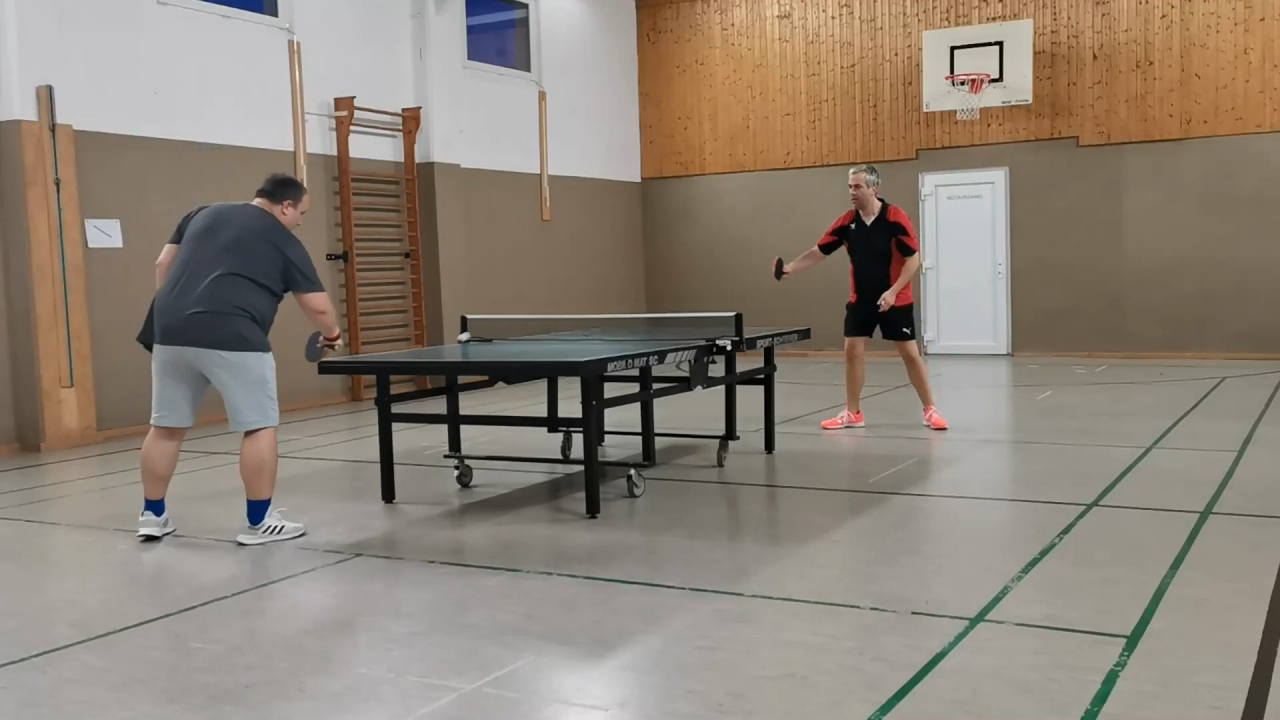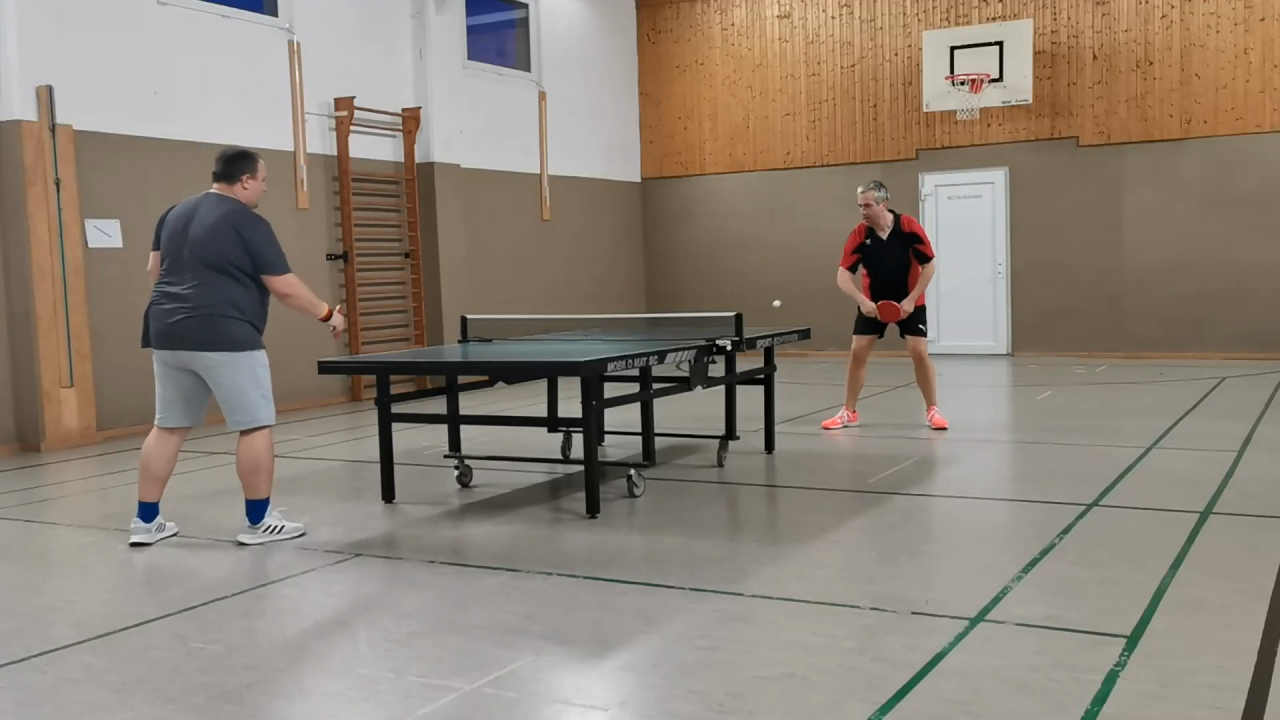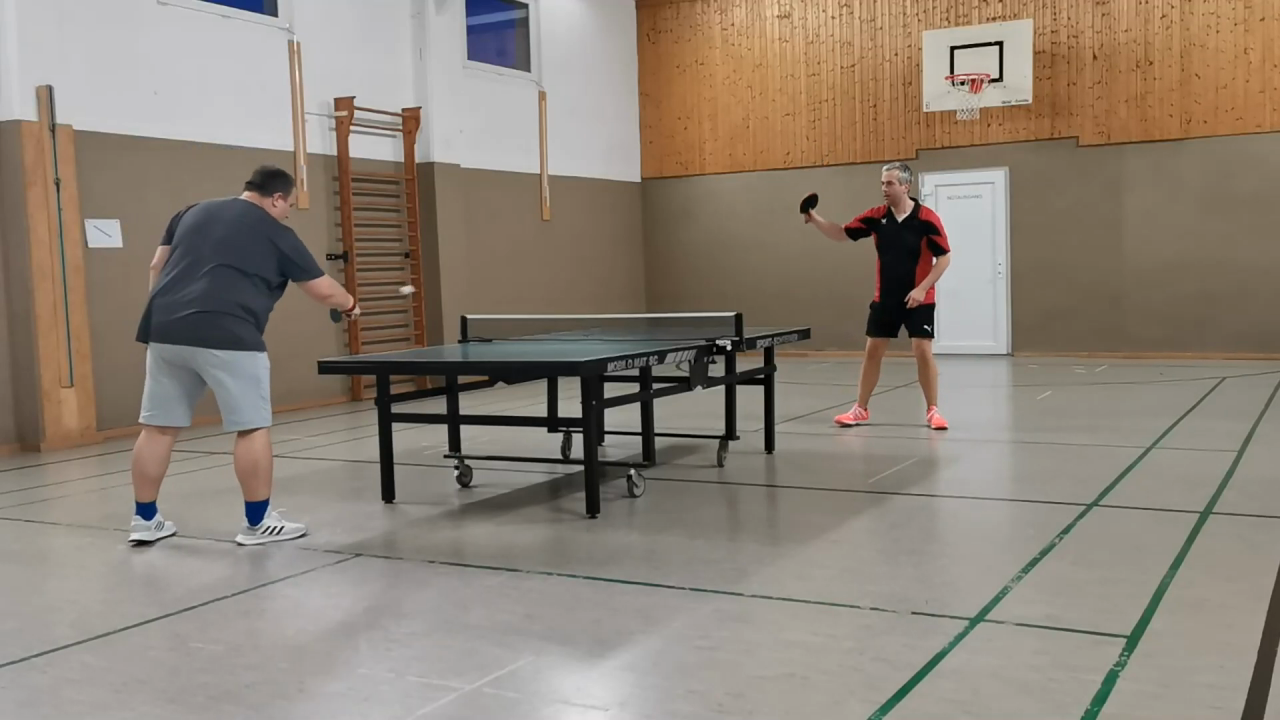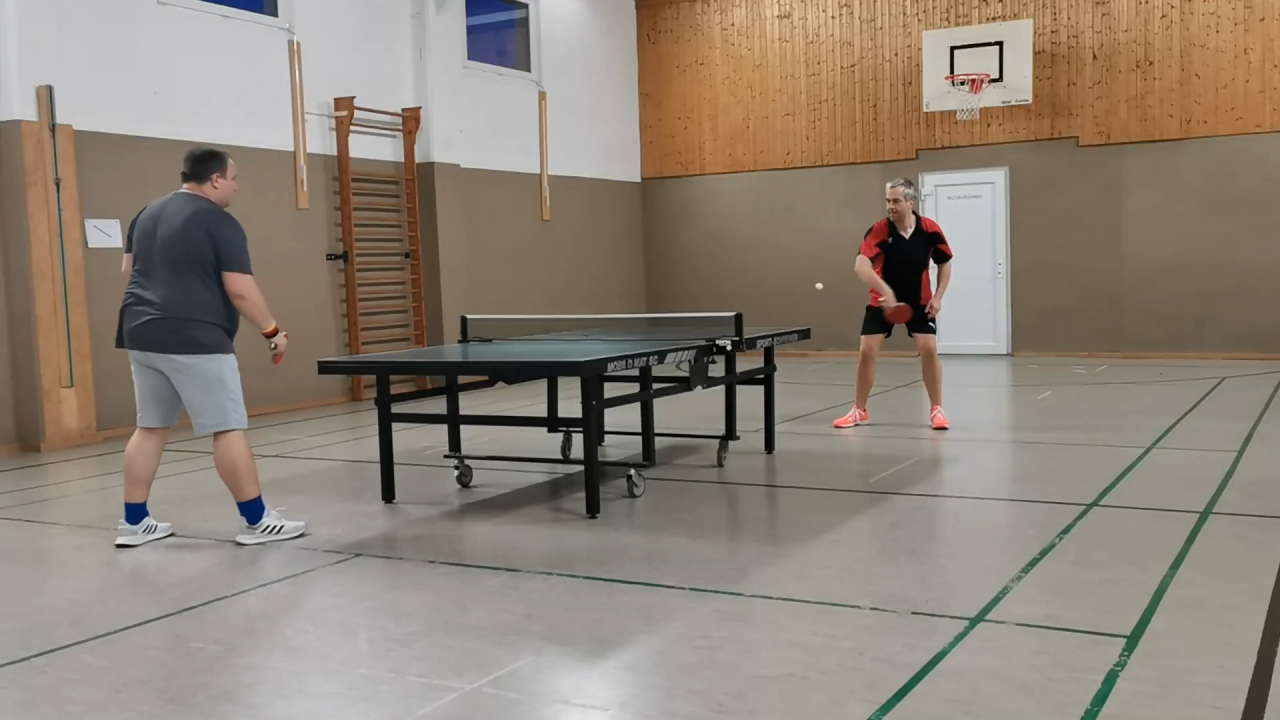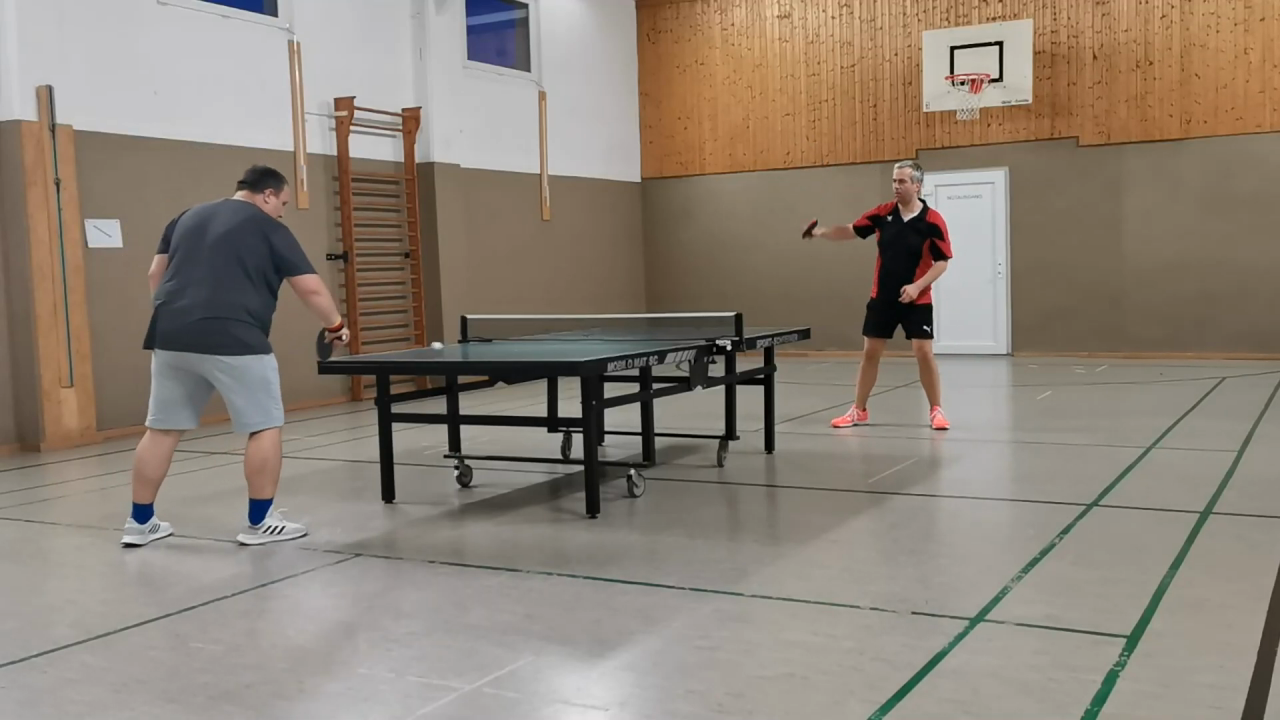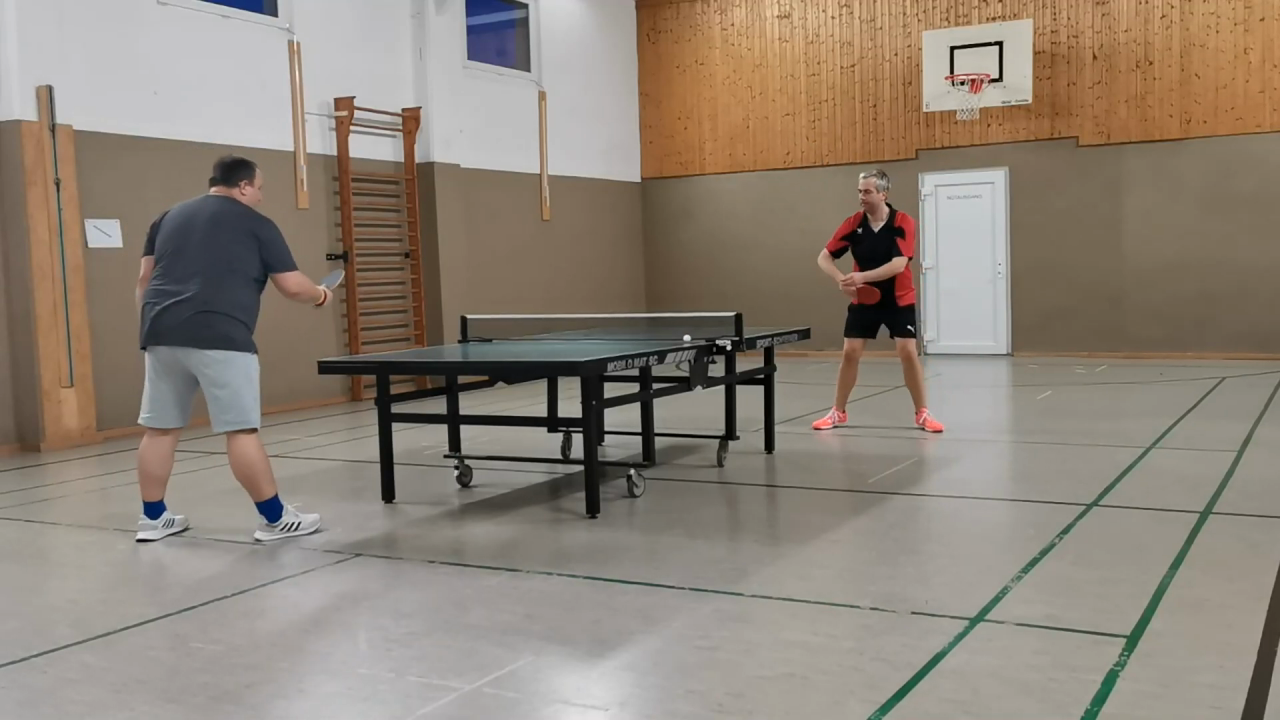
dt=0.7s
person 1, frame 1
left shoulder: (203, 214)
right shoulder: (283, 241)
left elbow: (164, 265)
right elbow: (318, 305)
right wrist: (332, 335)
left hip: (170, 333)
right hip: (232, 339)
left knee: (166, 426)
right knee: (259, 427)
left ankle: (152, 515)
right ankle: (260, 522)
person 1, frame 2
left shoulder: (175, 213)
right shoulder: (249, 224)
left elbow: (155, 270)
right elbow: (284, 288)
right wrist: (328, 314)
left hip: (168, 334)
right hip: (225, 338)
left knee: (168, 427)
right knee: (255, 426)
left ankle: (145, 520)
right ankle: (259, 521)
person 1, frame 3
left shoulder: (192, 213)
right shoulder: (277, 234)
left elbow: (157, 266)
right elbow: (323, 289)
right wrist: (350, 304)
left hip: (167, 334)
right hip: (226, 338)
left knee: (159, 426)
right knee: (252, 427)
left ankle: (145, 519)
right ankle: (258, 522)
person 1, frame 4
left shoulder: (146, 214)
right shoulder: (220, 223)
left elbow: (129, 269)
right elbow: (240, 290)
right wrist: (272, 330)
left hip: (142, 335)
right hip: (195, 340)
left knee: (150, 429)
right knee: (228, 428)
left ankle: (134, 522)
right ankle: (256, 521)
person 1, frame 5
left shoulder: (187, 218)
right shoulder: (270, 231)
left elbow: (156, 274)
right elbow: (311, 287)
right wrist: (336, 324)
left hip: (172, 339)
right hip: (234, 343)
left knee: (162, 428)
right knee: (265, 426)
left ankle: (140, 522)
right ankle: (260, 521)
person 1, frame 6
left shoulder: (169, 217)
right shoulder: (256, 225)
left elbow: (145, 276)
right elbow: (293, 285)
left wrist: (153, 324)
right wrist: (321, 294)
left hip: (164, 336)
right hip: (219, 338)
left knee: (160, 429)
right knee: (240, 430)
left ankle: (153, 518)
right ankle: (275, 518)
person 2, frame 1
left shoulder: (896, 218)
right shoulder: (846, 222)
left elbow: (913, 259)
right elbow: (818, 252)
left wrist: (893, 291)
right wrist: (792, 267)
left hip: (895, 300)
right hip: (860, 300)
left knee: (910, 354)
right knee: (852, 352)
left ankle: (930, 410)
right ankle: (853, 413)
person 2, frame 2
left shoulder: (911, 229)
right shoulder: (859, 236)
left elbow: (929, 266)
right elbow: (844, 274)
left wrist: (911, 299)
right wrist: (863, 300)
left hip: (909, 303)
right hip: (873, 303)
left knee: (919, 352)
right knee: (858, 353)
left ankle: (932, 411)
right ankle: (848, 412)
person 2, frame 3
left shoulder: (927, 218)
right shoulder: (876, 216)
left elbow: (944, 258)
right elbow: (840, 234)
left wrist: (922, 288)
right wrist: (815, 220)
left hip: (918, 300)
right hip: (884, 299)
left knee: (923, 352)
right knee: (872, 352)
left ankle: (932, 411)
right ankle: (861, 409)
person 2, frame 4
left shoulder: (931, 230)
right shoulder: (879, 232)
left elbow: (945, 263)
right elbow: (861, 265)
left wrist: (938, 296)
right wrist: (884, 289)
left hip: (919, 302)
right hip: (882, 302)
left knee: (929, 351)
right knee: (866, 353)
left ankle: (936, 410)
right ankle: (859, 411)
person 2, frame 5
left shoulder: (933, 221)
right shoulder: (883, 213)
left elbow: (942, 262)
right elbow: (850, 231)
left wrist: (918, 286)
right wrist: (822, 231)
left hip: (916, 301)
right hip: (881, 298)
left knee: (924, 353)
right knee: (870, 353)
left ankle: (936, 411)
right ankle: (859, 410)
person 2, frame 6
left shoulder: (903, 223)
right shoulder: (853, 225)
left elbow: (899, 264)
right elbow: (824, 257)
left wrist: (863, 277)
right wrist: (841, 279)
left hip: (899, 301)
right hip: (863, 302)
left knee: (908, 353)
right knee: (850, 353)
left ankle: (922, 413)
right ankle: (838, 412)
